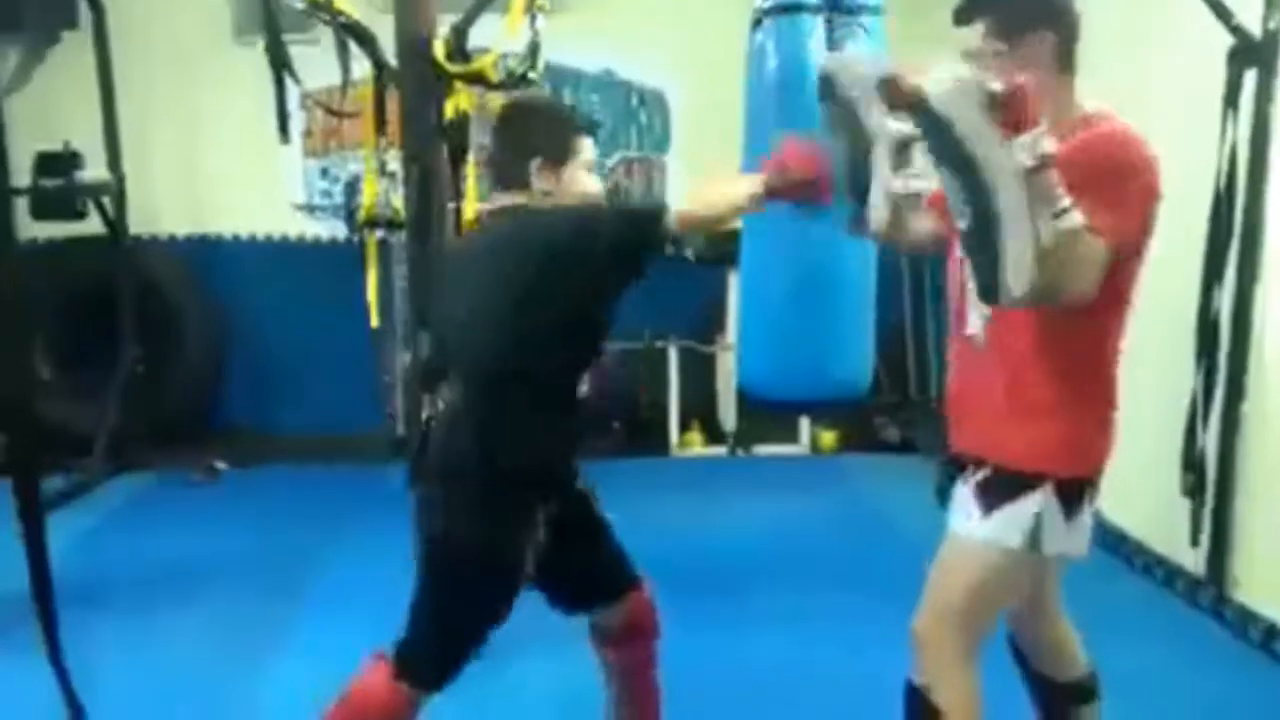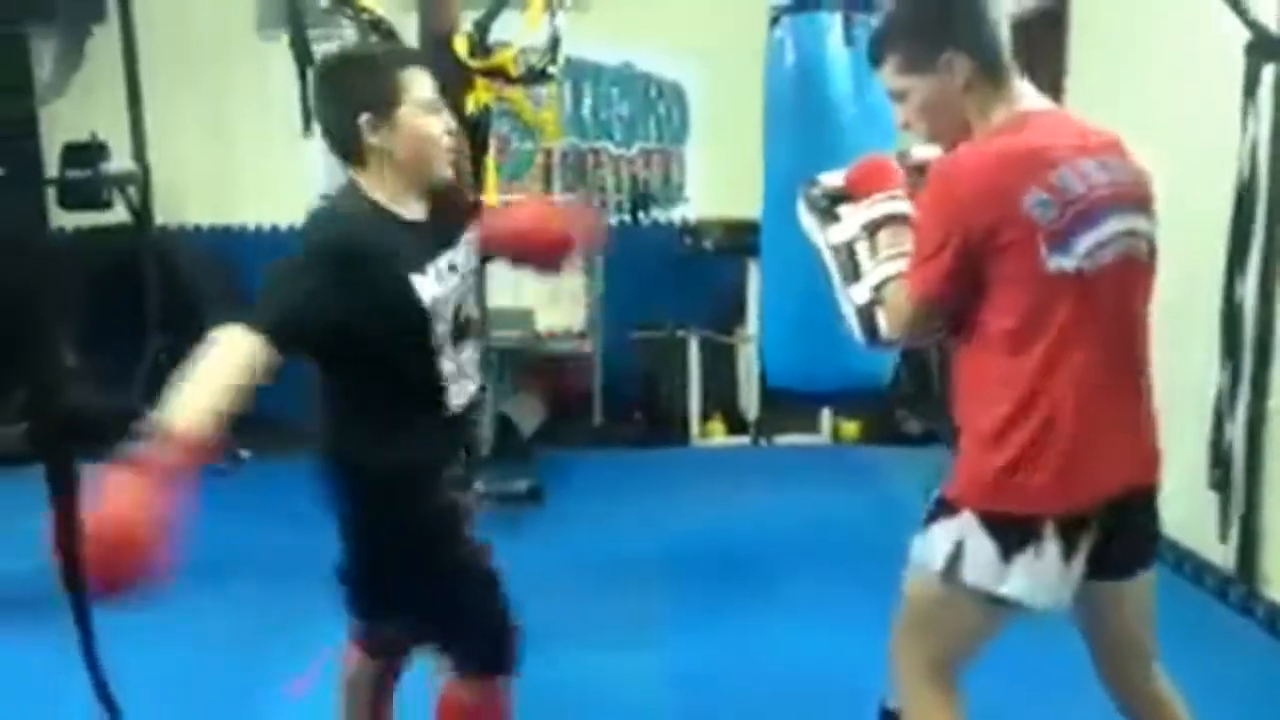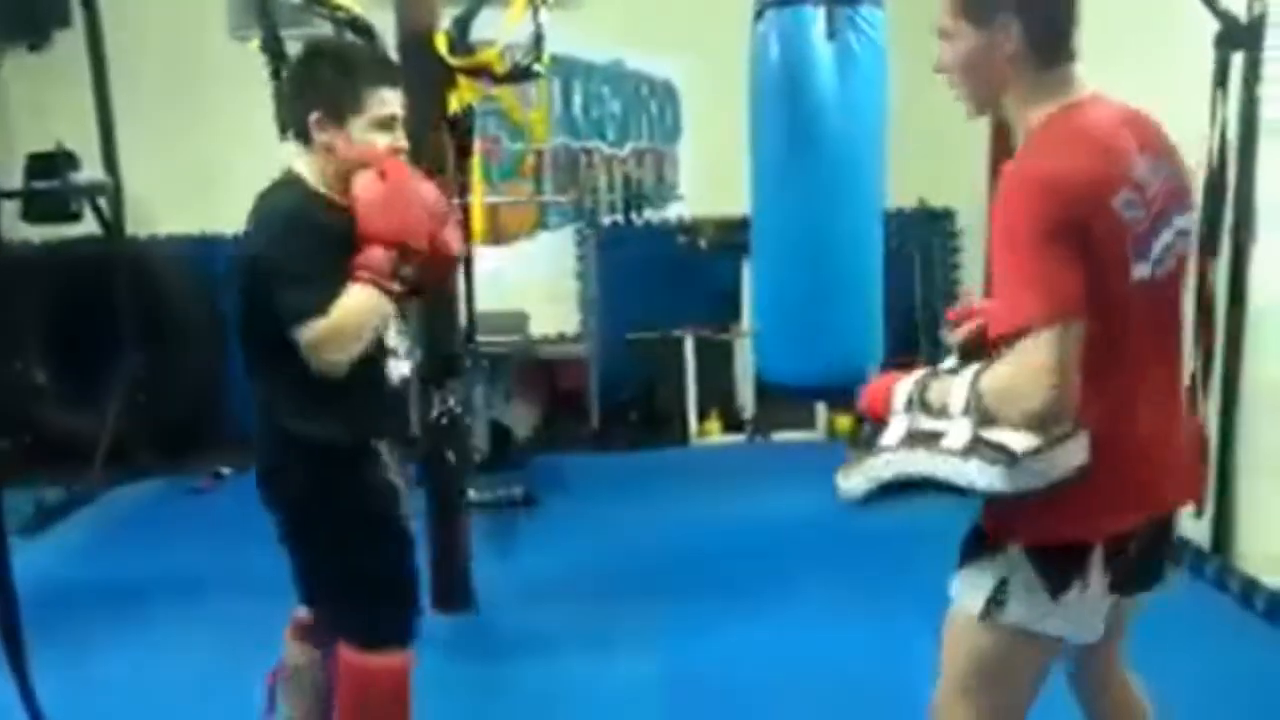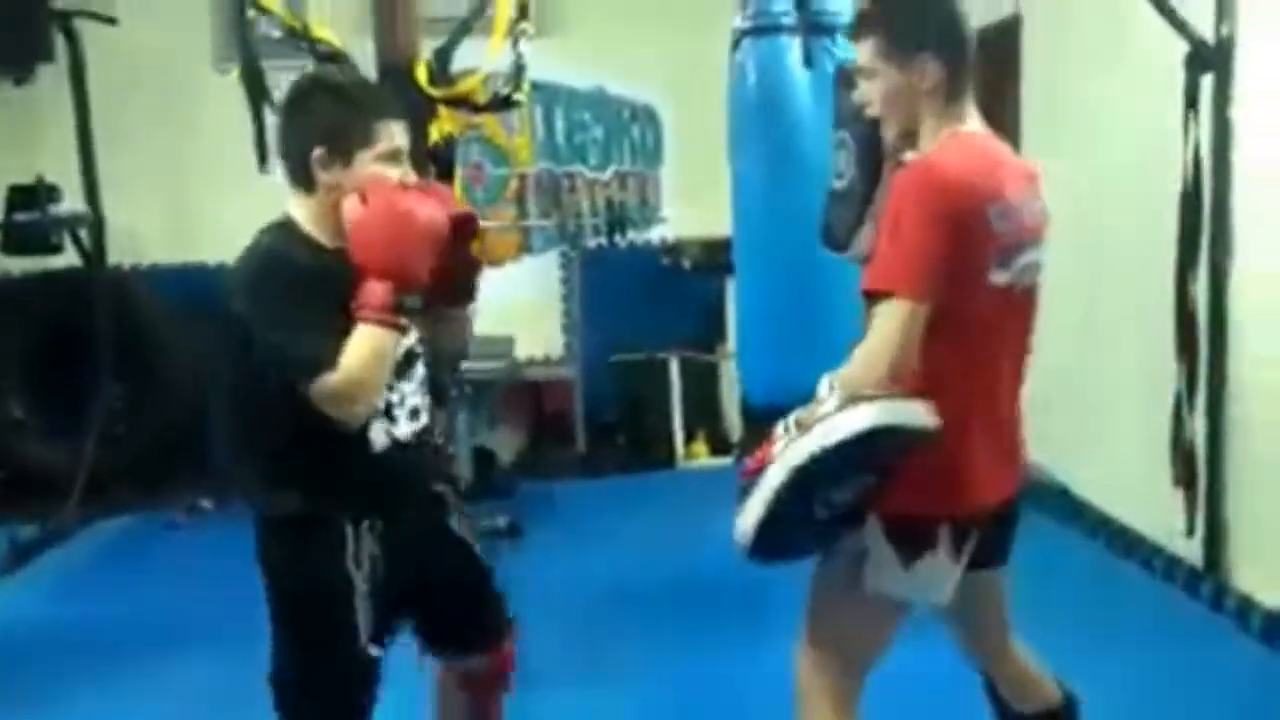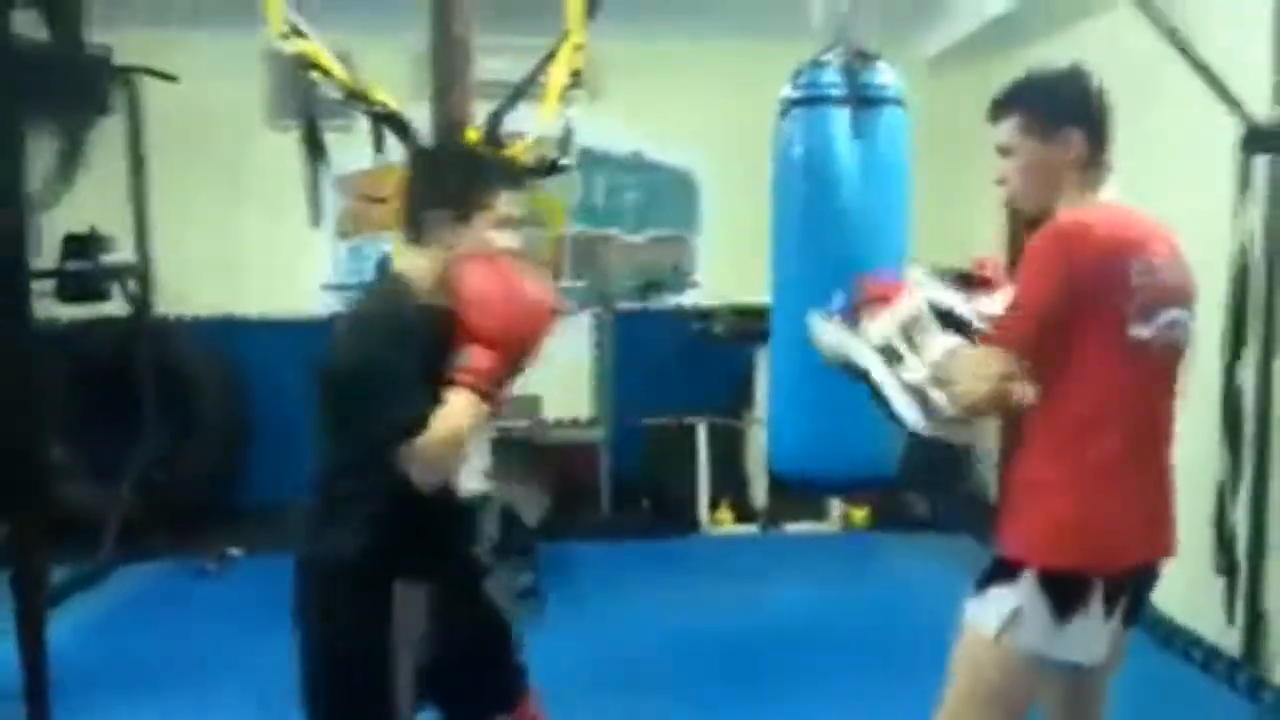
dt=1s
person 1, frame 1
left shoulder: (1113, 154)
right shoulder: (995, 156)
left elbow: (1067, 284)
right elbow: (912, 232)
left wrist: (1023, 157)
right wrist: (887, 137)
left hip: (1043, 443)
right hip: (994, 432)
left knee: (940, 635)
right knee: (1030, 609)
person 1, frame 2
left shoulder: (970, 175)
right shoulder: (1115, 157)
left elbow: (901, 323)
left wrist: (882, 214)
left hip: (1021, 480)
right hip: (1125, 468)
person 1, frame 3
left shoulder: (1041, 179)
right shoulder: (1143, 137)
left elbow: (1041, 394)
left wrist: (935, 392)
right wrist: (1011, 319)
left hip: (1067, 503)
right hip: (1148, 479)
person 1, frame 4
left shoulder: (929, 181)
right shoulder: (1013, 176)
left elbow: (889, 358)
right elbow: (872, 250)
left wrist: (800, 433)
right wrist: (878, 170)
left hip: (920, 481)
right hip: (988, 468)
right knee: (993, 648)
person 1, frame 5
left shoulder: (1069, 243)
right shoulder: (1161, 249)
left elbow: (977, 386)
left wrist: (915, 322)
left hip: (1060, 542)
right hip: (1129, 536)
person 2, frame 1
left shoulder: (472, 253)
right shoulder: (559, 236)
right elbow: (692, 215)
right wrist: (773, 178)
left hip: (532, 481)
right hip: (489, 492)
left knee: (627, 613)
right knee: (419, 666)
person 2, frame 2
left shoulder: (429, 210)
right shoulder: (344, 242)
right elbow: (243, 345)
left wrist: (513, 233)
right wrist: (164, 455)
left hip: (424, 466)
right hip: (398, 478)
left knee: (391, 629)
right knee: (486, 648)
person 2, frame 3
left shoulder: (341, 206)
right shoulder: (287, 223)
left elbow: (368, 319)
right elbow: (330, 348)
left wrist: (418, 254)
right wrist: (388, 253)
left hip: (335, 448)
right hip: (324, 456)
left knee: (327, 609)
right knee: (381, 620)
person 2, frame 4
left shoulder: (375, 242)
right shoulder: (273, 272)
right elbow: (346, 399)
left wrist: (450, 272)
right wrist: (389, 287)
left hip: (409, 499)
right hip: (326, 531)
left knee: (483, 650)
person 2, frame 5
left shoulder: (443, 312)
right shoulder: (382, 325)
right elbow: (426, 462)
left wrist: (491, 349)
right wrist: (487, 357)
left hip: (440, 567)
right hip: (369, 584)
